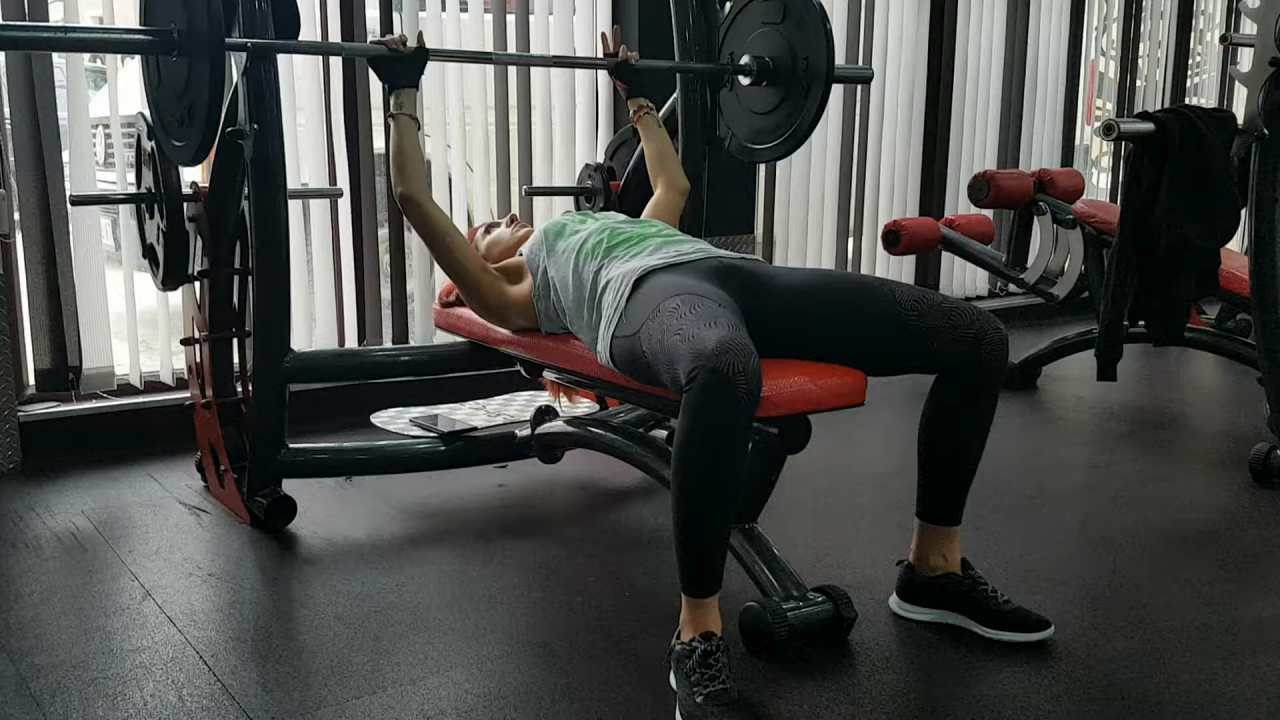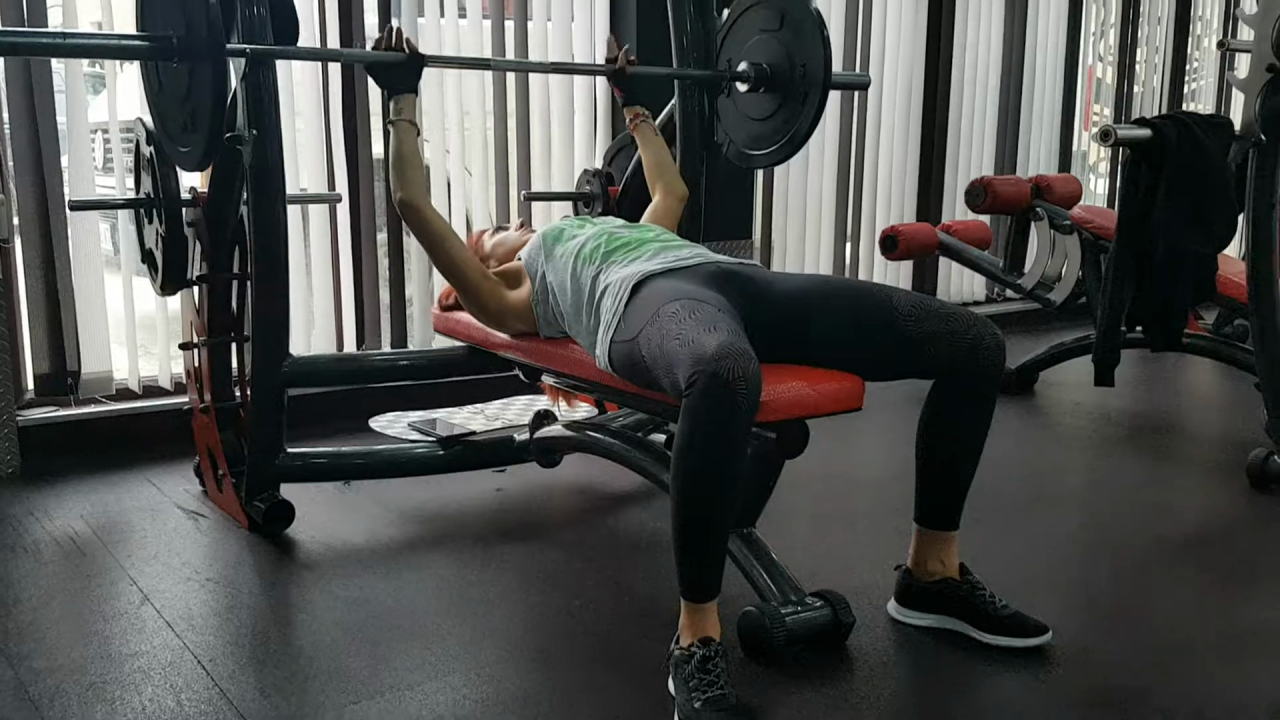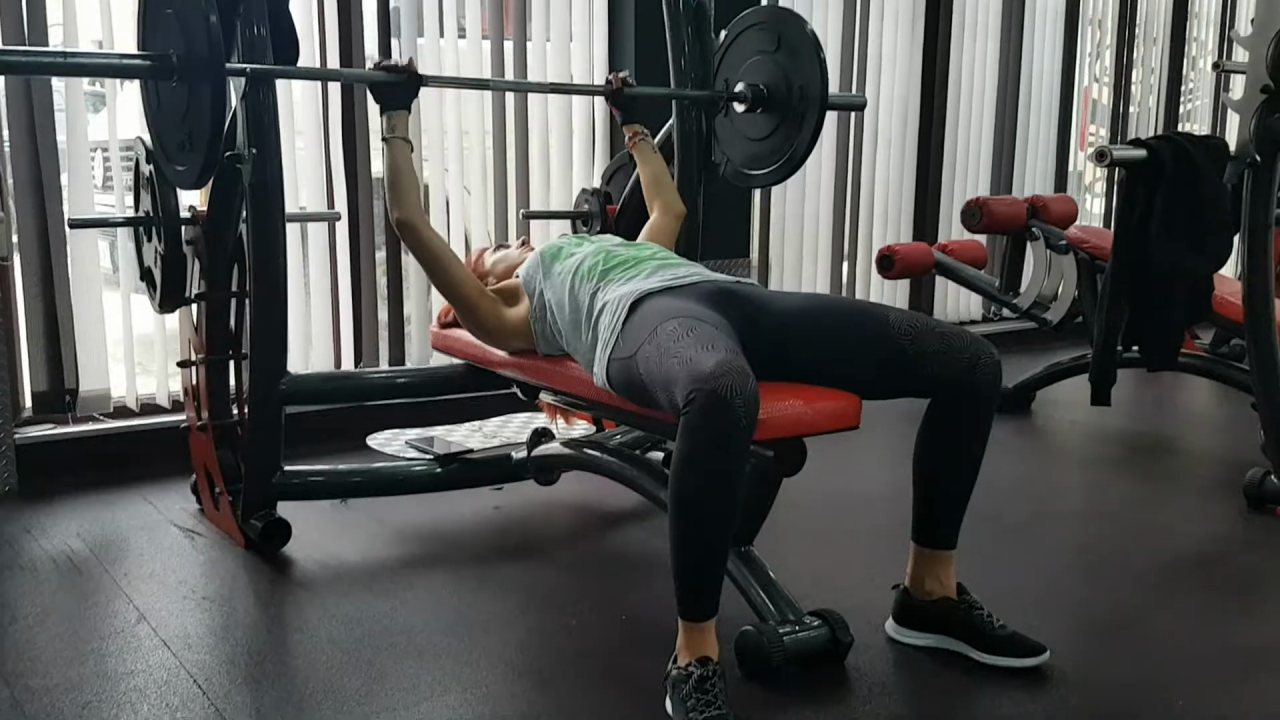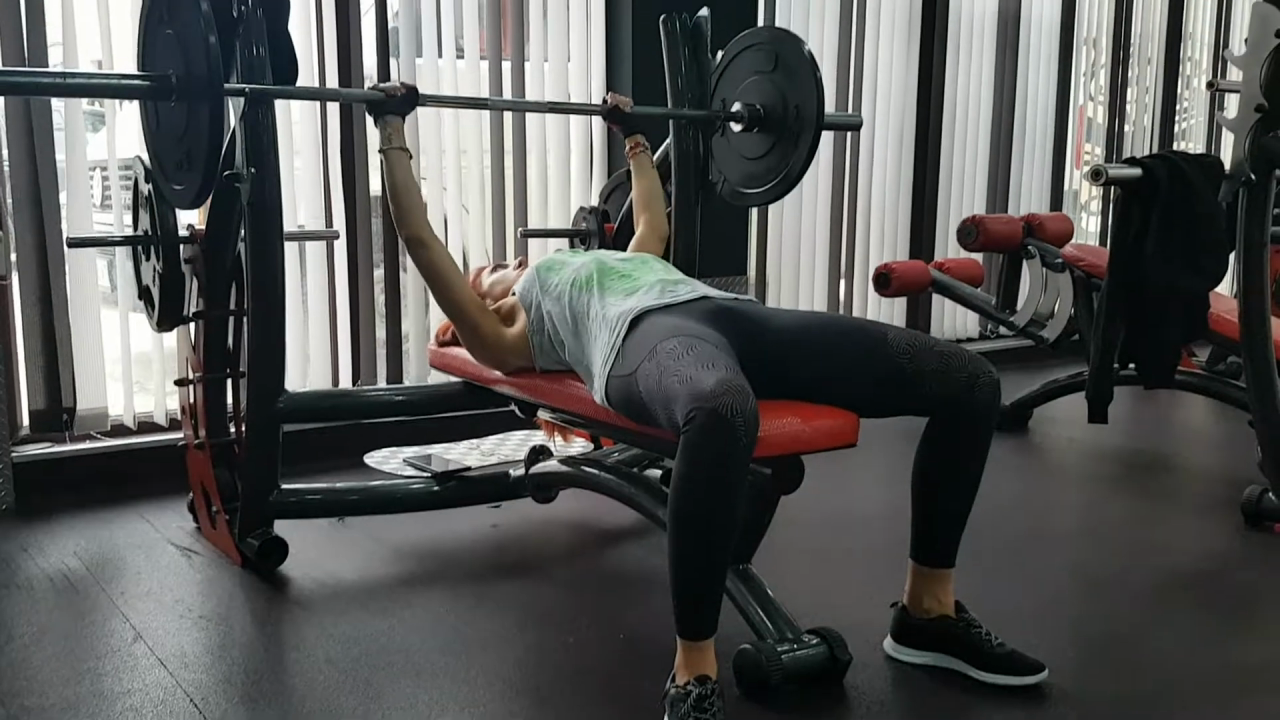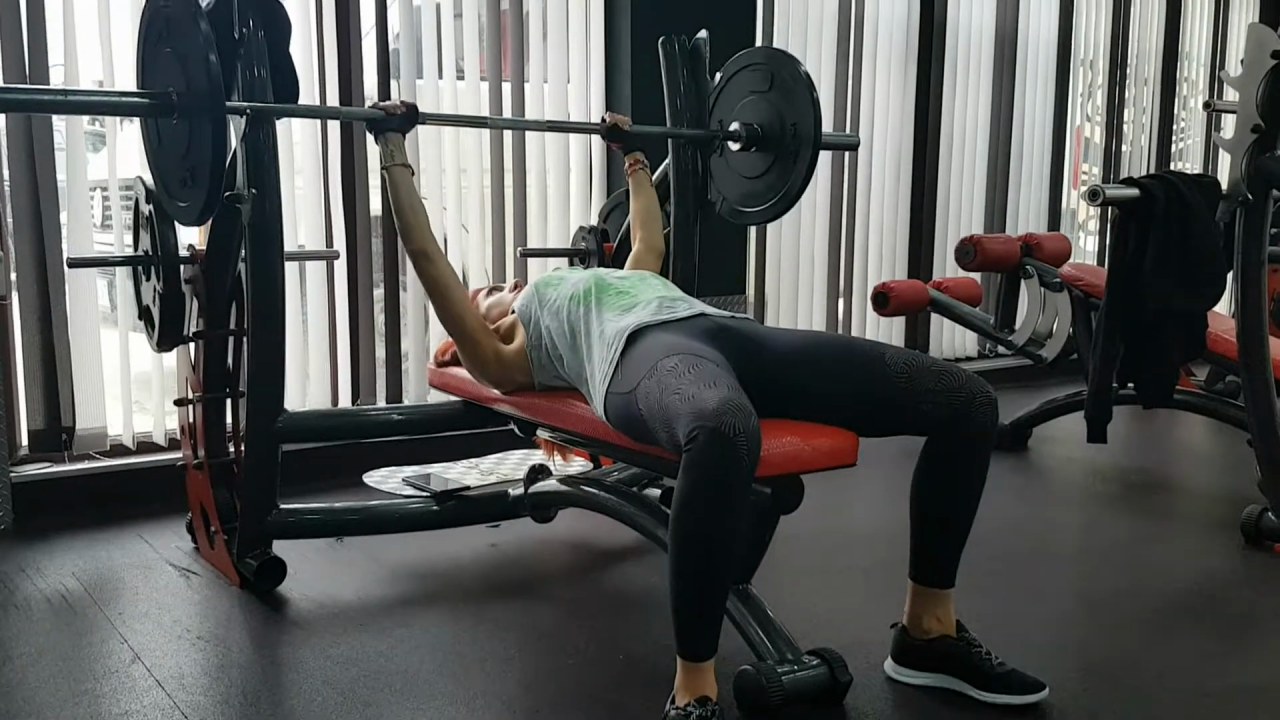
dt=0.3s
person 1, frame 1
left shoulder: (604, 229)
right shoulder: (513, 296)
left elbow: (673, 184)
right elbow: (416, 200)
left wrist: (637, 96)
right wrist: (403, 93)
left hip: (733, 273)
left knee: (976, 340)
right knee: (723, 368)
left ankle: (933, 570)
right ankle: (697, 635)
person 1, frame 2
left shoulder: (602, 232)
right shoulder: (513, 300)
left elbow: (672, 191)
right elbow: (415, 206)
left wrist: (633, 105)
right wrist: (402, 98)
right hip: (649, 297)
left knee: (972, 345)
right knee: (724, 372)
left ankle: (931, 574)
right ankle: (696, 640)
person 1, frame 3
left shoulder: (594, 256)
right shoulder: (510, 319)
left elbow: (669, 211)
right elbow: (412, 225)
left wrist: (632, 124)
right wrist: (396, 116)
left knee: (969, 363)
right knee: (720, 391)
left ankle: (929, 593)
right ankle: (694, 659)
person 1, frame 4
left shoulder: (594, 278)
right shoulder: (507, 338)
left elbow: (654, 226)
right elbow: (419, 237)
left wrist: (633, 139)
right wrist: (392, 129)
left knee: (968, 382)
right knee: (721, 410)
left ankle: (928, 612)
person 1, frame 5
left shoulder: (593, 296)
right shoulder: (505, 358)
left elbow: (650, 246)
right elbow: (426, 256)
left wrist: (633, 155)
right wrist: (393, 148)
left knee: (966, 402)
right knee: (723, 430)
left ankle: (927, 632)
